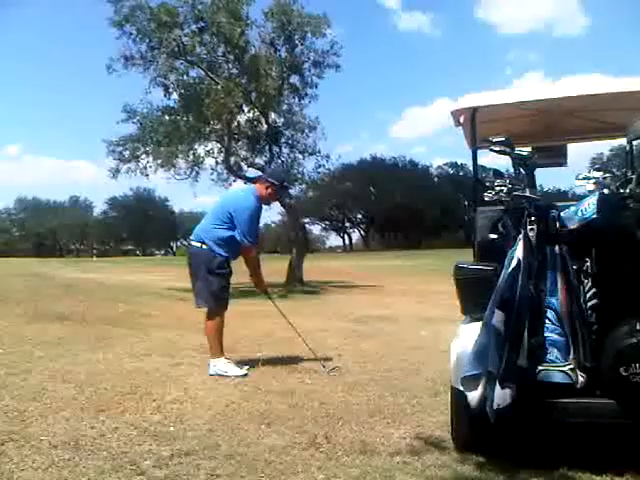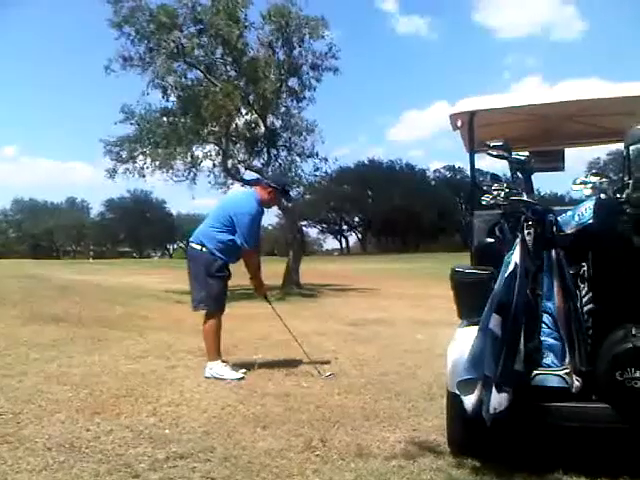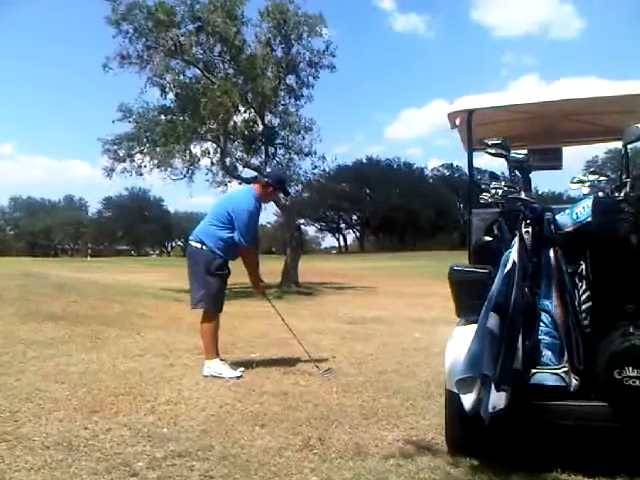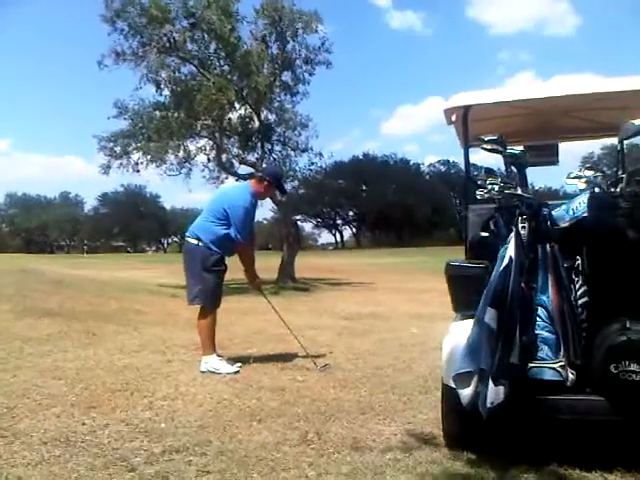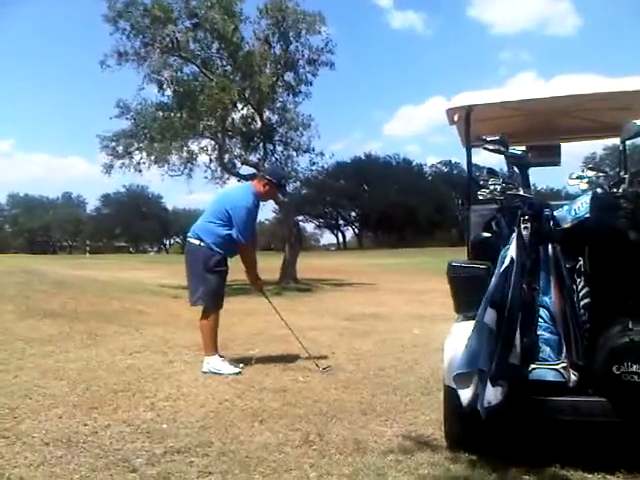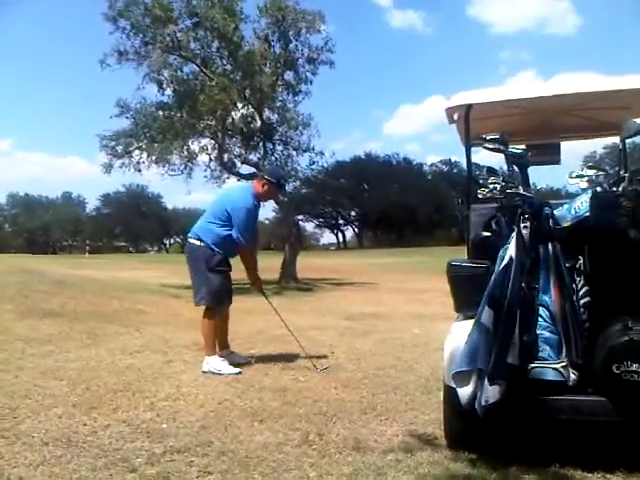
dt=0.5s
person 1, frame 1
left shoulder: (247, 195)
right shoulder: (248, 203)
left elbow: (250, 243)
right elbow: (248, 247)
left wrist: (256, 276)
right wrist: (258, 278)
left hip: (212, 252)
right hip: (207, 252)
left knee: (219, 307)
right knee: (215, 307)
left ankle: (219, 358)
right ankle: (217, 361)
person 1, frame 2
left shoulder: (248, 197)
right shoulder: (248, 207)
left elbow: (252, 246)
right elbow: (248, 250)
left wrist: (256, 277)
right wrist: (258, 281)
left hip: (211, 254)
right hip: (206, 253)
left knee: (217, 310)
right knee: (213, 310)
left ankle: (217, 361)
right ankle: (213, 364)
person 1, frame 3
left shoulder: (248, 196)
right shoulder: (246, 204)
left elbow: (251, 242)
right elbow: (245, 247)
left wrist: (255, 275)
right wrist: (255, 278)
left hip: (212, 253)
right hip: (206, 252)
left knee: (214, 308)
right knee: (211, 308)
left ankle: (214, 359)
right ankle: (211, 363)
person 1, frame 4
left shoulder: (245, 193)
right shoulder: (242, 200)
left elbow: (247, 239)
right elbow: (241, 242)
left wrist: (251, 270)
right wrist: (251, 274)
left hip: (208, 249)
right hip: (202, 249)
left knee: (212, 304)
right knee: (208, 304)
left ankle: (211, 354)
right ankle: (208, 358)
person 1, frame 5
left shoulder: (248, 195)
right shoulder: (244, 201)
left elbow: (250, 239)
right elbow: (243, 243)
left wrist: (253, 272)
right wrist: (254, 276)
left hip: (212, 250)
right hip: (204, 249)
left knee: (215, 304)
right knee: (210, 305)
left ankle: (214, 355)
right ankle: (210, 359)
person 1, frame 6
left shoulder: (249, 196)
right shoulder: (244, 201)
left elbow: (251, 238)
right elbow: (243, 244)
left wrist: (253, 271)
right wrist: (254, 275)
left hip: (214, 250)
right hip: (204, 249)
left knee: (223, 303)
right knee: (213, 304)
left ankle: (224, 352)
right ankle: (211, 359)
